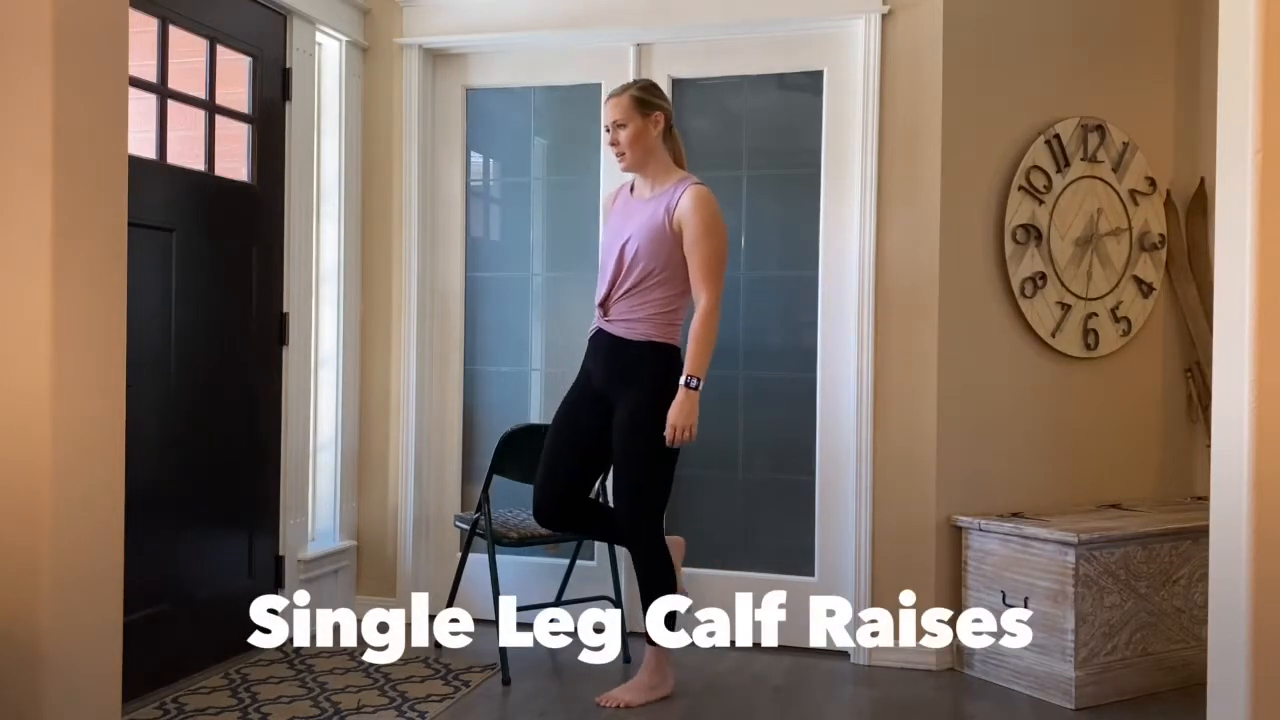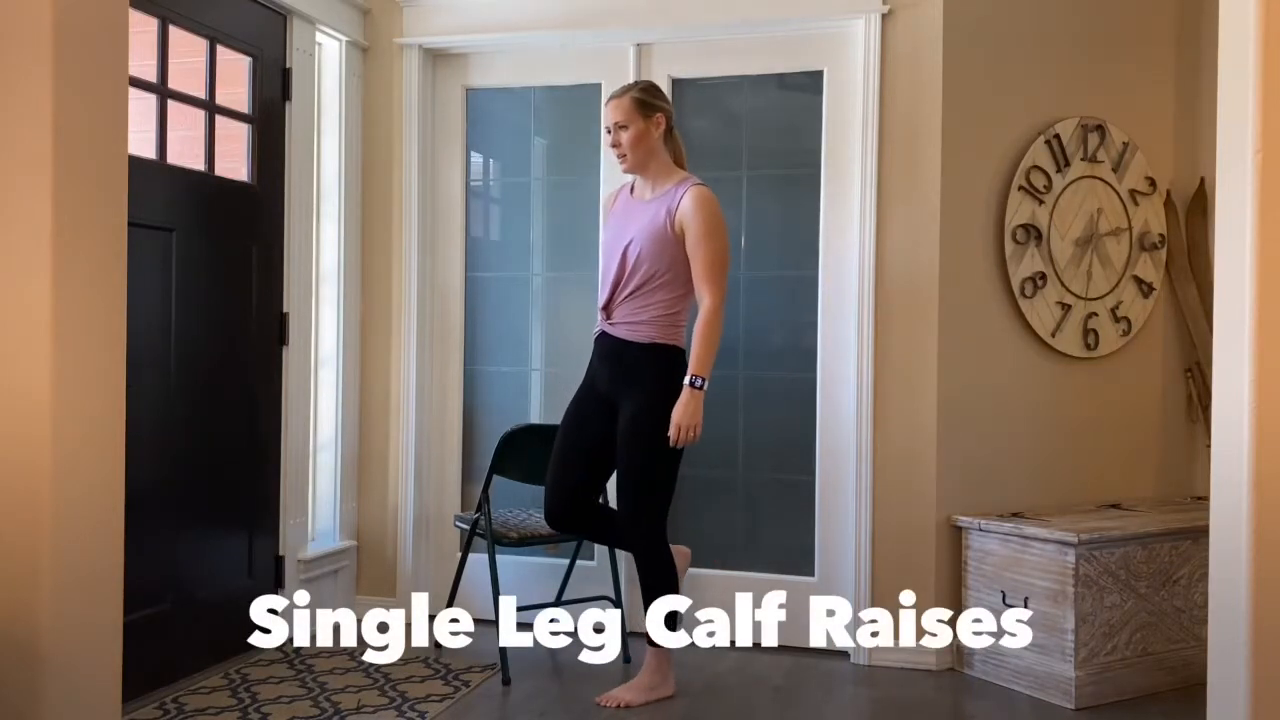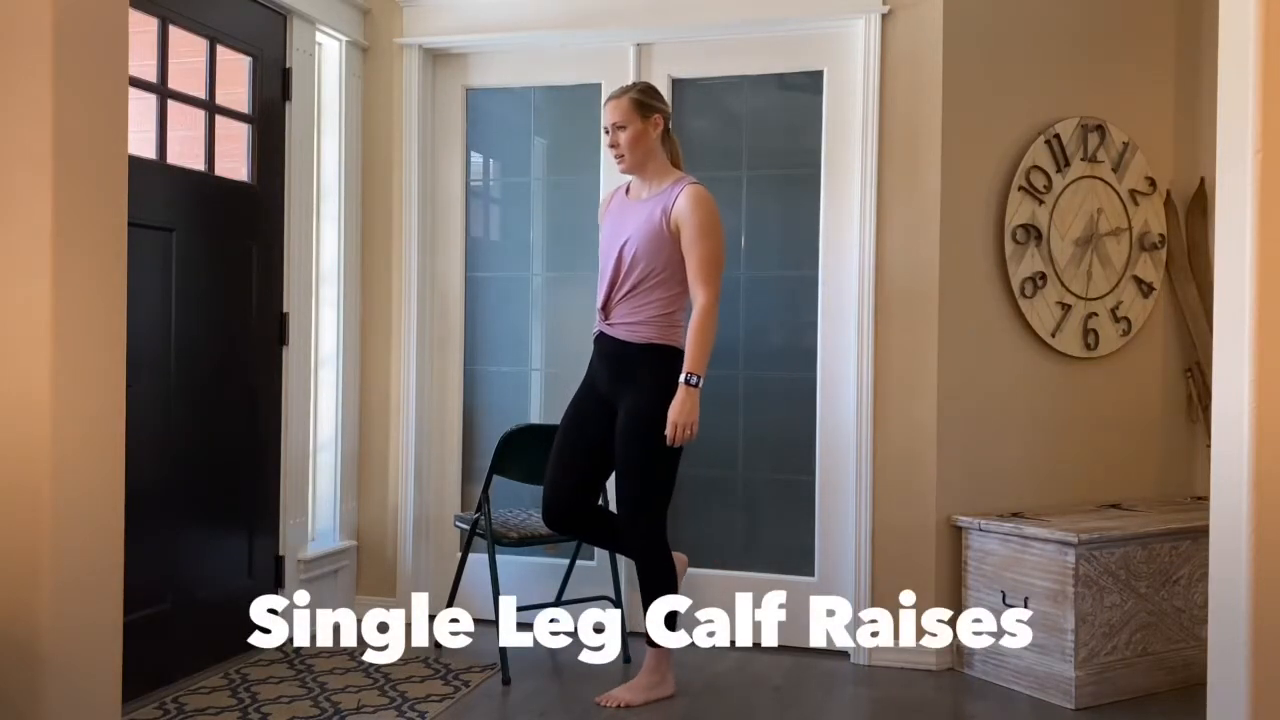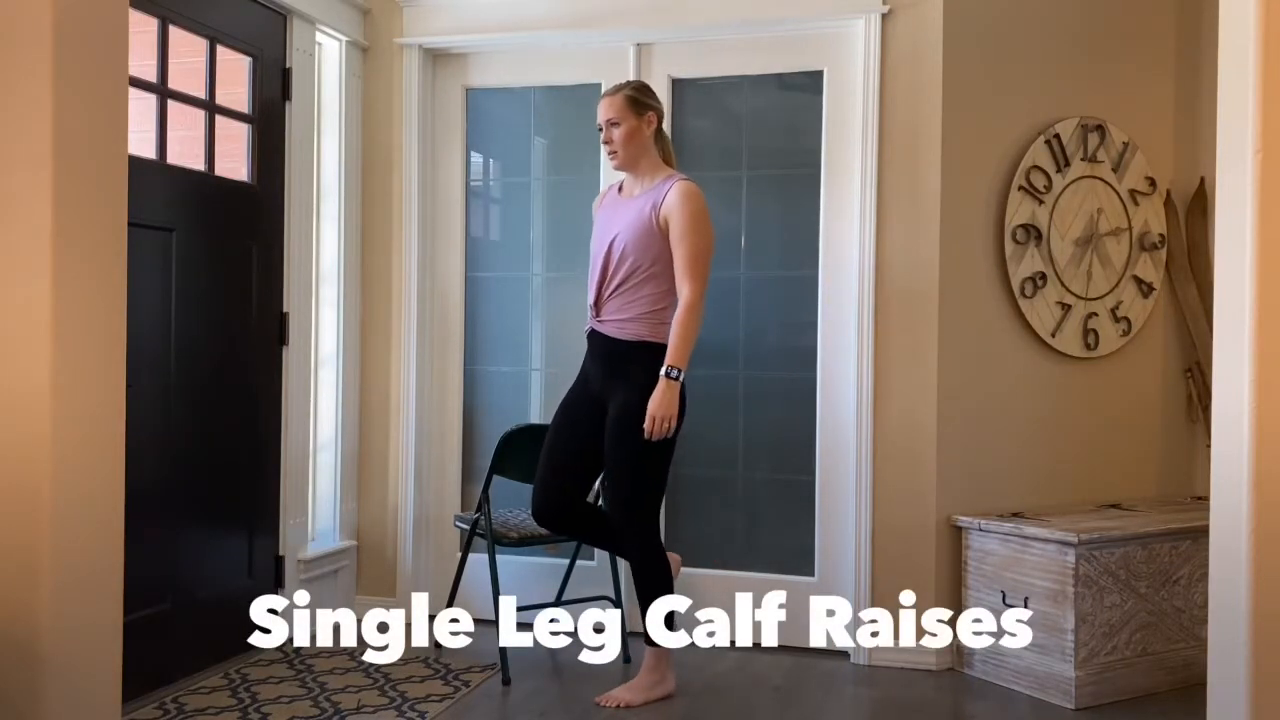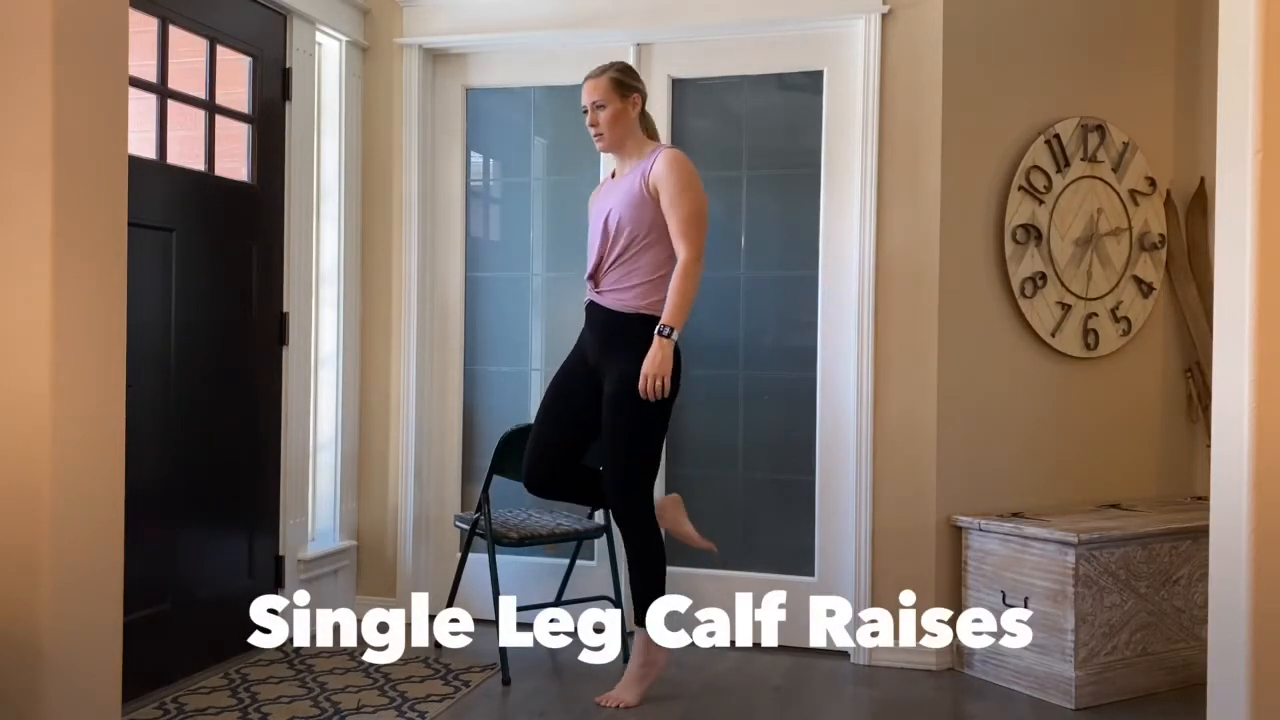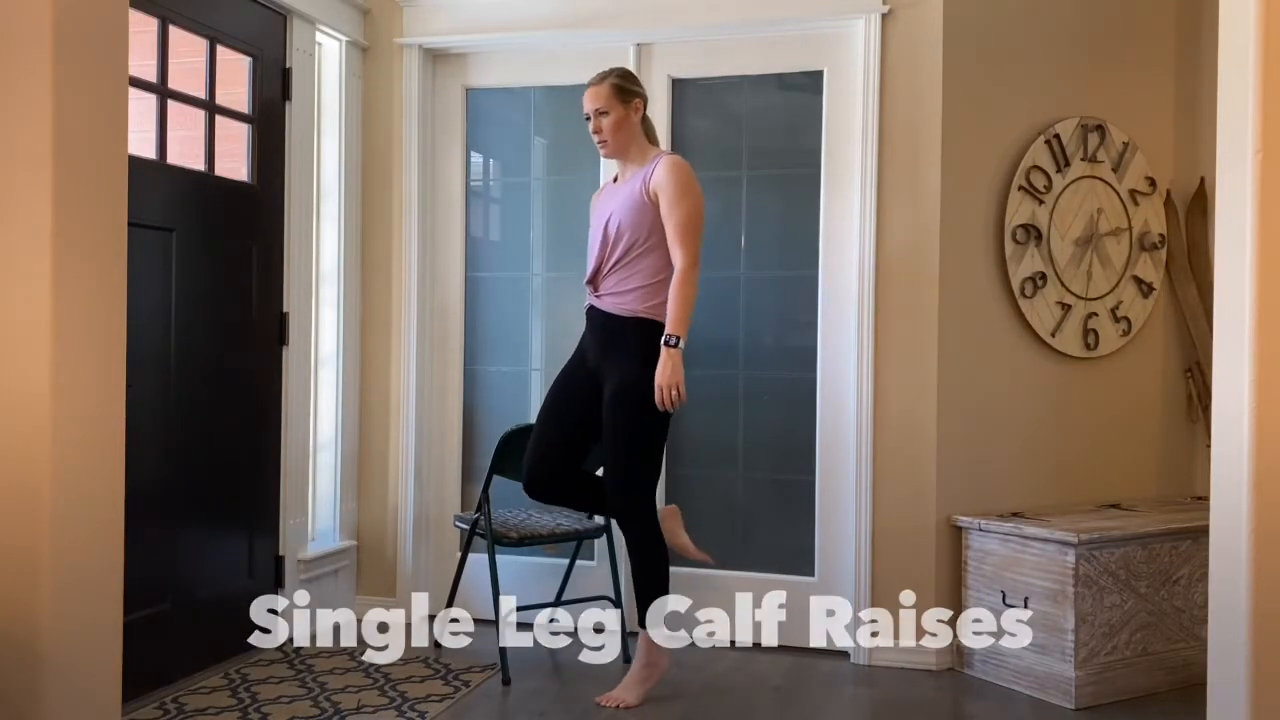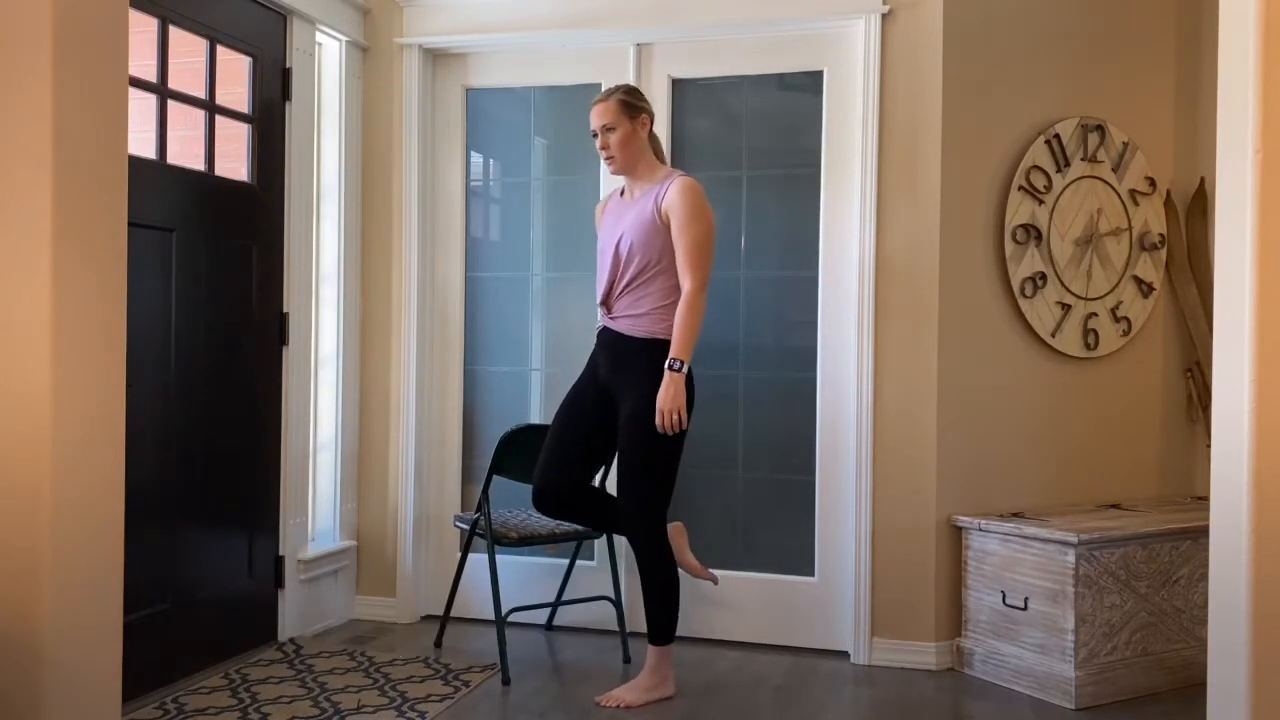
dt=0.3s
person 1, frame 1
left shoulder: (692, 201)
right shoulder: (616, 199)
left elbow: (707, 304)
left wrist: (689, 391)
left hip: (650, 370)
right hip: (599, 362)
left knee: (638, 519)
right knee: (552, 503)
left ankle: (658, 670)
right ankle: (663, 549)
person 1, frame 2
left shoulder: (693, 202)
right shoulder: (615, 201)
left elbow: (710, 305)
left wrist: (694, 390)
left hip: (654, 372)
right hip: (603, 364)
left knee: (639, 520)
right knee: (563, 506)
left ankle: (658, 671)
right ankle: (665, 558)
person 1, frame 3
left shoulder: (689, 200)
right shoulder: (612, 202)
left elbow: (705, 302)
left wrist: (689, 386)
left hip: (654, 372)
right hip: (604, 366)
left knee: (641, 520)
right knee: (562, 506)
left ankle: (658, 671)
right ankle: (664, 563)
person 1, frame 4
left shoulder: (679, 196)
right shoulder: (605, 201)
left elbow: (690, 297)
left wrist: (670, 381)
left hip: (643, 369)
right hip: (597, 365)
left knee: (632, 520)
right knee: (552, 504)
left ankle: (658, 669)
right ankle: (658, 564)
person 1, frame 5
left shoulder: (668, 165)
right shoulder: (602, 188)
left elbow: (689, 257)
left wrist: (664, 339)
left hip: (639, 342)
right hip: (594, 339)
left knee: (625, 499)
right knee: (542, 470)
left ankle: (648, 651)
right ankle: (660, 511)
person 1, frame 6
left shoulder: (668, 171)
right shoulder: (603, 194)
left elbow: (686, 265)
left wrist: (672, 348)
left hip: (640, 347)
right hip: (594, 343)
left knee: (628, 502)
right knee: (542, 475)
left ankle: (651, 656)
right ankle: (658, 519)
person 1, frame 7
left shoulder: (680, 193)
right shoulder: (608, 207)
left elbow: (693, 289)
left wrist: (675, 373)
left hip: (652, 364)
right hip: (605, 361)
left knee: (640, 518)
right knee: (553, 490)
left ankle: (659, 671)
right ankle: (664, 538)
